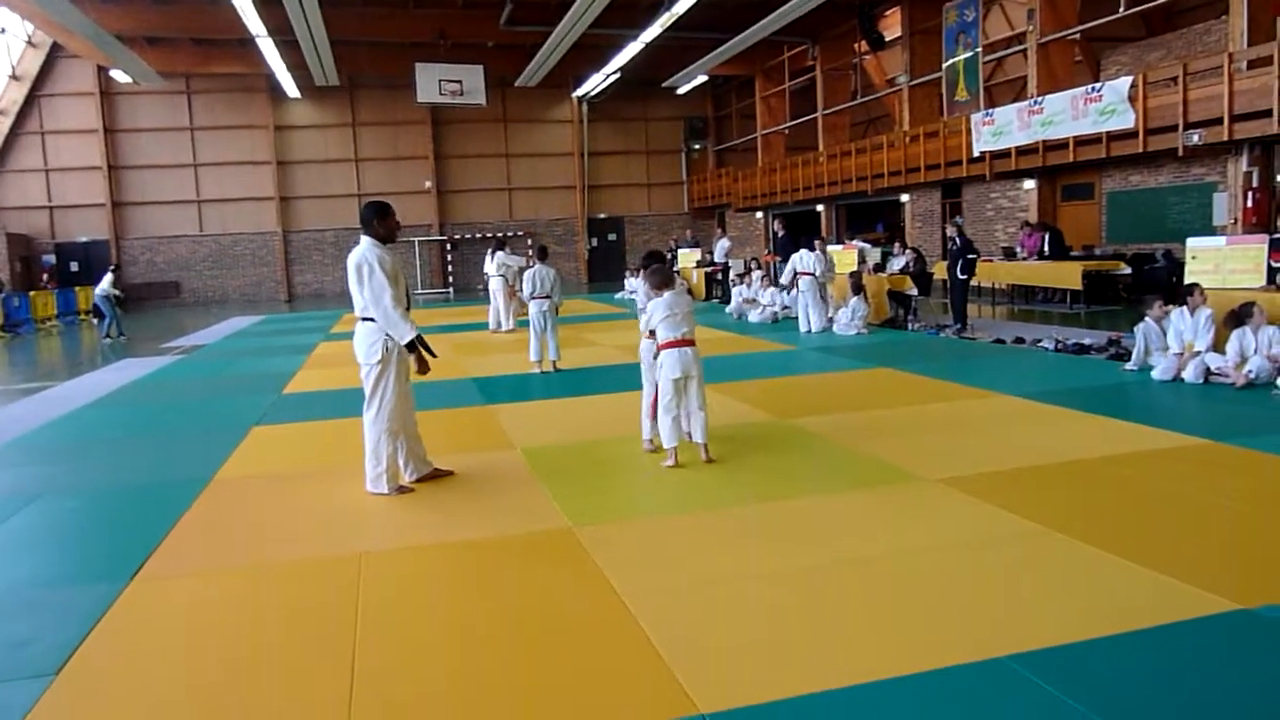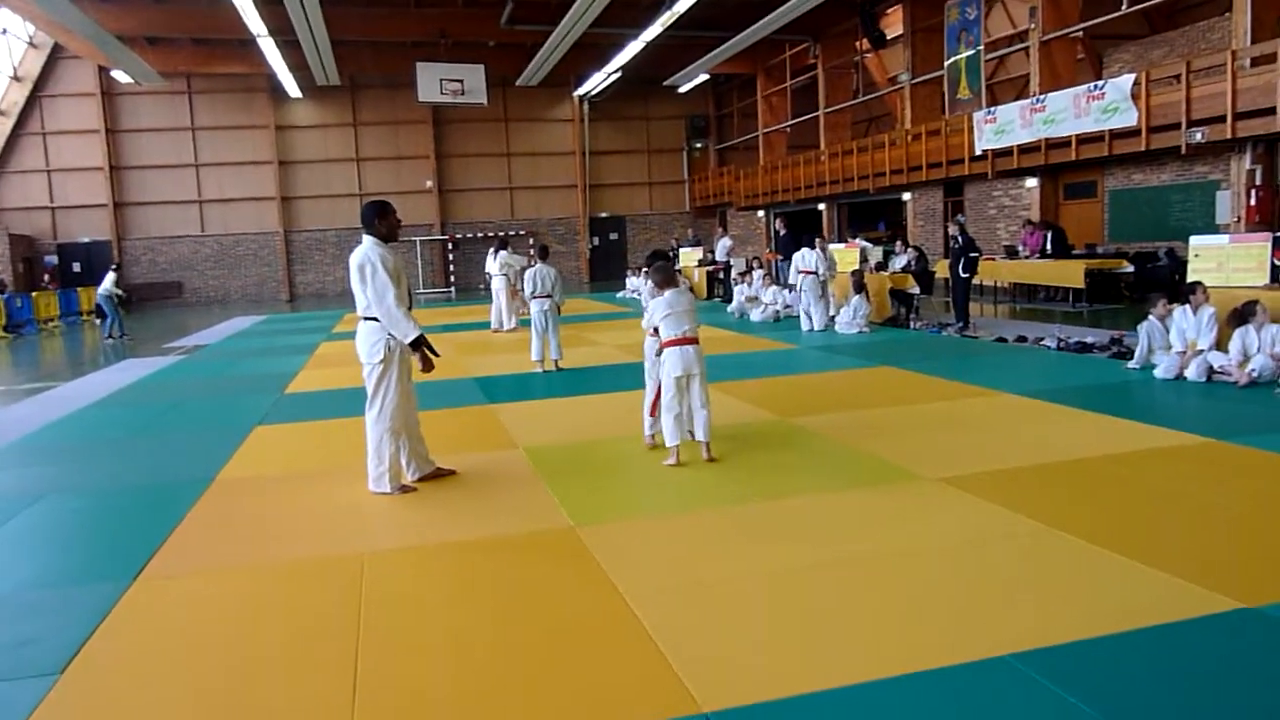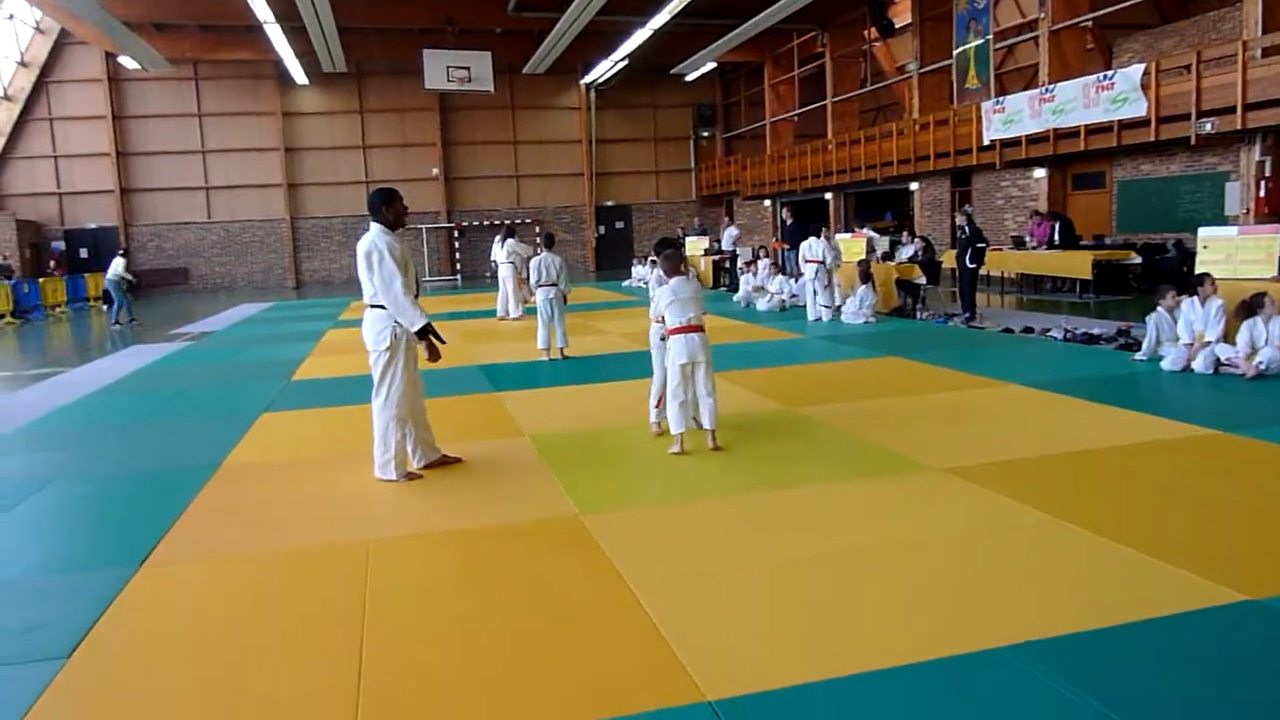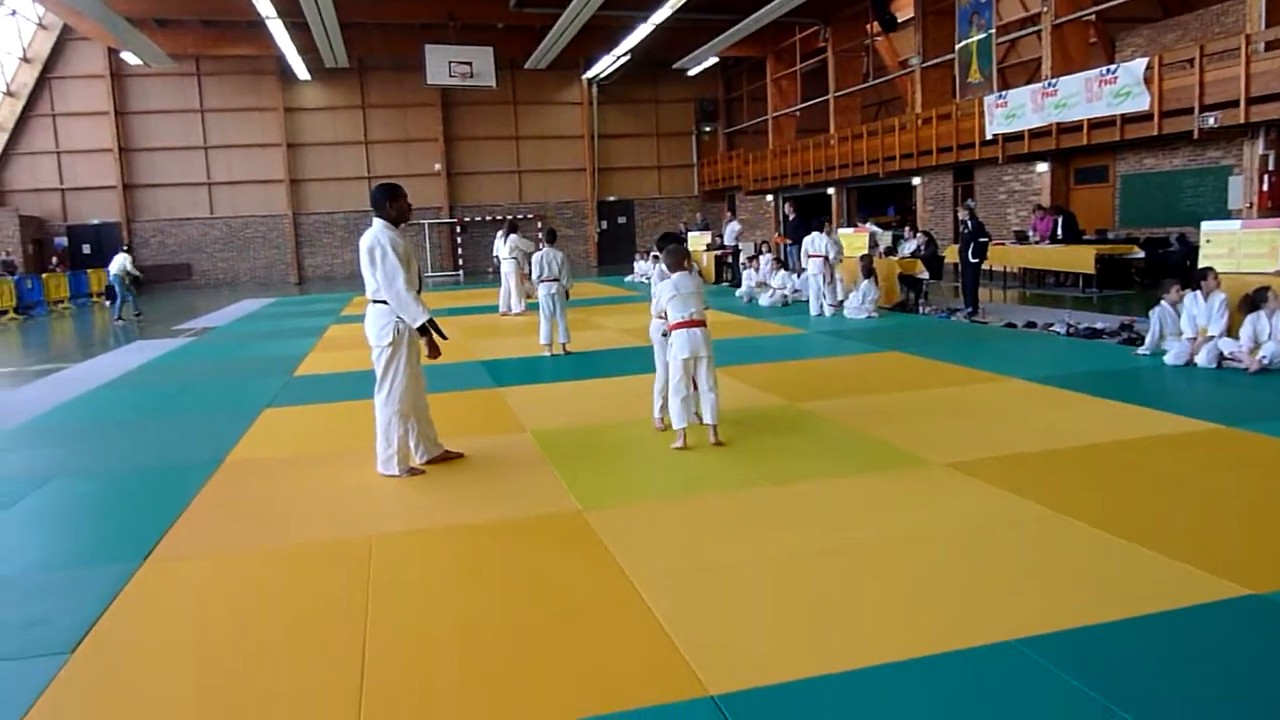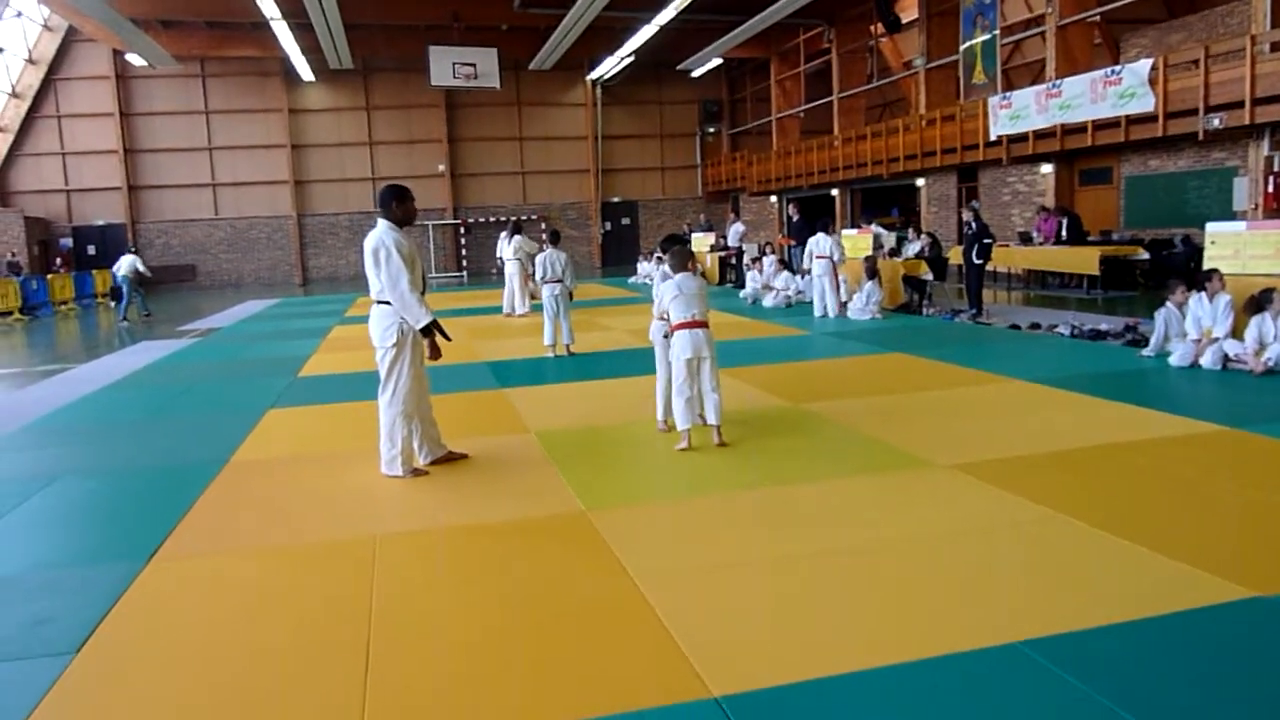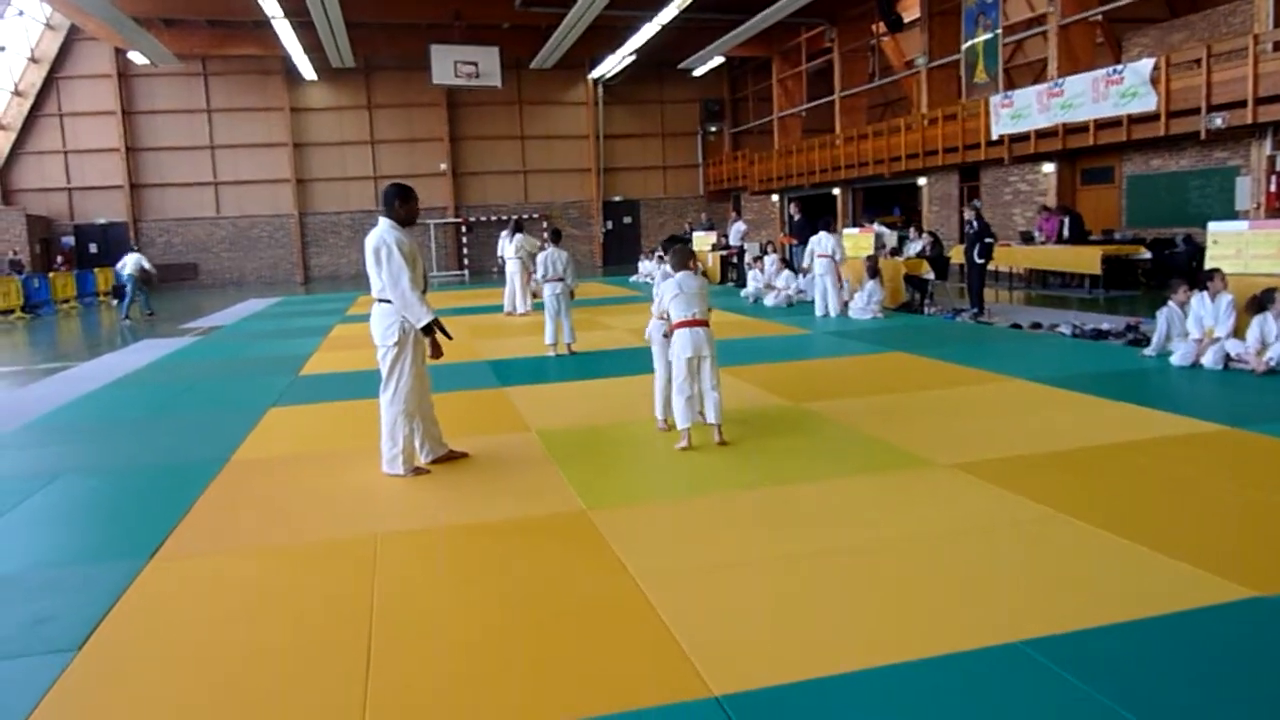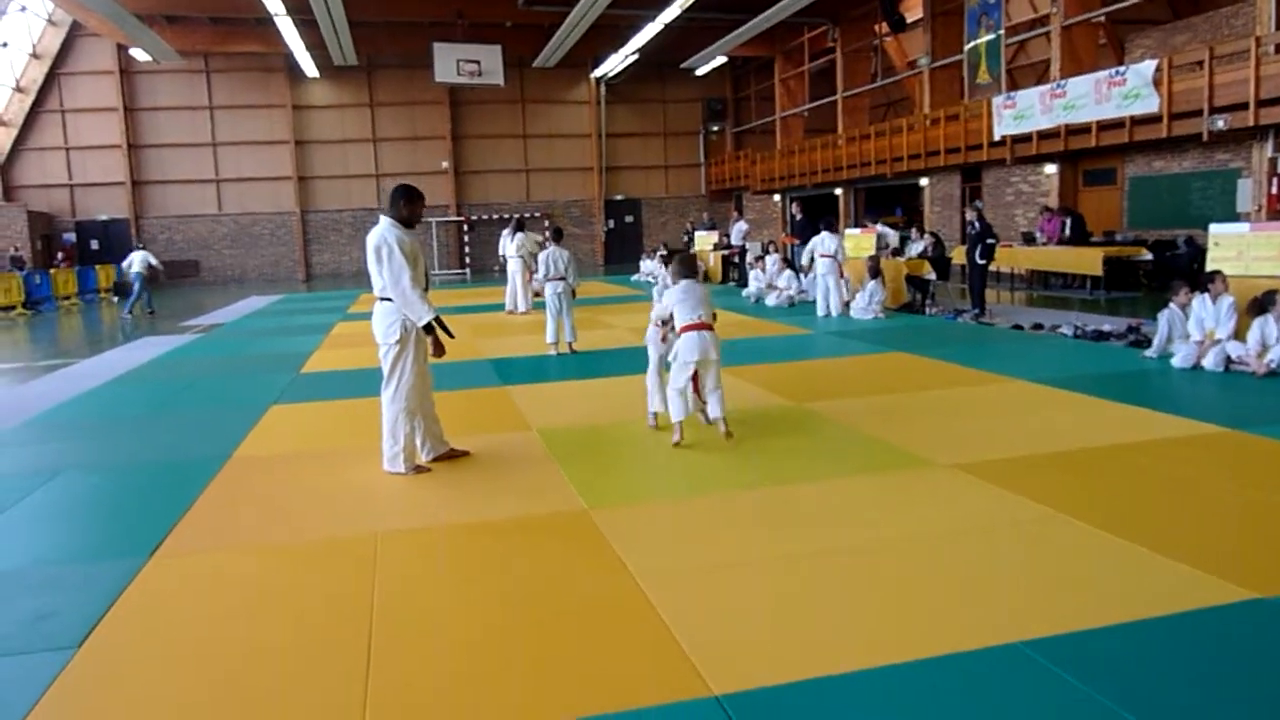
dt=0.1s
person 1, frame 1
left shoulder: (373, 253)
right shoulder: (370, 256)
right elbow: (387, 307)
left wrist: (410, 342)
right wrist: (416, 349)
left hip: (386, 338)
right hip: (380, 340)
left knee: (401, 408)
right knee: (383, 411)
left ankle: (418, 468)
right ankle: (382, 480)
person 1, frame 2
left shoulder: (374, 252)
right shoulder: (373, 256)
right elbow: (390, 306)
left wrist: (414, 341)
right wrist: (419, 348)
left hip: (388, 337)
right hip: (382, 339)
left knee: (404, 407)
right knee: (385, 411)
left ankle: (420, 467)
right ankle: (384, 480)
person 1, frame 3
left shoulder: (381, 241)
right shoulder: (380, 243)
right elbow: (397, 294)
left wrist: (419, 329)
right wrist: (425, 337)
left hip: (395, 325)
right hip: (389, 327)
left knee: (410, 394)
right knee: (391, 398)
left ankle: (426, 455)
right ankle: (390, 467)
person 1, frame 4
left shoulder: (384, 236)
right shoulder: (383, 239)
right elbow: (399, 290)
left wrist: (422, 324)
right wrist: (426, 333)
left hip: (397, 320)
right hip: (391, 322)
left knee: (412, 390)
right knee: (394, 394)
left ankle: (428, 451)
right ankle: (392, 462)
person 1, frame 5
left shoulder: (389, 237)
right shoulder: (388, 240)
right elbow: (403, 291)
left wrist: (426, 324)
right wrist: (428, 333)
left hip: (402, 321)
right hip: (395, 323)
left knee: (416, 391)
right knee: (398, 394)
left ankle: (433, 451)
right ankle: (396, 463)
person 1, frame 6
left shoulder: (391, 235)
right shoulder: (389, 238)
right elbow: (404, 290)
left wrist: (427, 322)
right wrist: (429, 332)
left hip: (403, 320)
right hip: (396, 322)
left knee: (418, 389)
right knee: (400, 393)
left ankle: (434, 450)
right ankle: (397, 462)
person 1, frame 7
left shoulder: (393, 234)
right shoulder: (389, 236)
right elbow: (405, 287)
left wrist: (427, 323)
right wrist: (432, 331)
left hip: (405, 318)
right hip: (399, 320)
left knee: (419, 388)
right knee: (401, 391)
left ankle: (434, 448)
right ankle: (398, 460)
person 2, frame 1
left shoulder: (655, 305)
right shoulder: (687, 299)
left elbow: (645, 327)
left hip: (670, 357)
right hip: (691, 354)
left knee: (668, 408)
right knee: (697, 405)
left ankle: (672, 455)
right ankle: (703, 450)
person 2, frame 2
left shoulder: (657, 304)
right shoulder: (689, 297)
left elbow: (647, 325)
left hip: (673, 355)
right hip: (693, 352)
left knee: (671, 406)
right knee: (700, 403)
left ankle: (674, 453)
right ankle: (705, 449)
person 2, frame 3
left shoulder: (662, 292)
right shoulder: (695, 286)
left elbow: (654, 315)
left hip: (678, 343)
right hip: (699, 340)
left knee: (676, 394)
right knee: (705, 391)
left ankle: (678, 441)
right ankle: (711, 438)
person 2, frame 4
left shoulder: (664, 286)
right shoulder: (697, 281)
left elbow: (655, 311)
left hip: (680, 337)
right hip: (700, 334)
left knee: (678, 389)
right knee: (707, 386)
left ankle: (681, 436)
right ankle: (713, 433)
person 2, frame 5
left shoulder: (666, 286)
right shoulder: (701, 283)
left elbow: (657, 312)
left hip: (682, 338)
right hip: (703, 335)
left knee: (682, 390)
right knee: (710, 387)
left ankle: (685, 437)
right ankle: (717, 434)
person 2, frame 6
left shoulder: (667, 286)
right shoulder: (702, 282)
left elbow: (657, 312)
left wrist: (668, 315)
left hip: (683, 337)
right hip: (703, 334)
left knee: (682, 389)
right knee: (710, 386)
left ankle: (685, 436)
right ankle: (717, 432)
person 2, frame 7
left shoulder: (672, 293)
right shoulder: (703, 290)
left elbow: (656, 315)
left wrist: (663, 319)
left hip: (688, 342)
right hip: (710, 340)
left knee: (676, 388)
right knee: (713, 387)
left ankle: (678, 431)
right ankle: (722, 424)
person 3, frame 1
left shoulder: (674, 287)
right shoulder: (645, 293)
left elbow: (681, 312)
right elbow: (648, 321)
left hip: (673, 344)
right hip: (652, 345)
left knee: (680, 388)
right knee: (651, 392)
left ankle: (686, 429)
right ankle: (648, 437)
person 3, frame 2
left shoulder: (679, 285)
right shoulder: (650, 291)
left elbow: (685, 312)
right elbow: (652, 320)
left hip: (677, 342)
right hip: (657, 343)
left knee: (684, 386)
right knee: (655, 388)
left ankle: (688, 427)
right ankle: (650, 432)
person 3, frame 3
left shoulder: (685, 275)
right shoulder: (657, 278)
left elbow: (691, 300)
right elbow: (658, 307)
left hip: (682, 331)
right hip: (663, 330)
left knee: (687, 374)
right knee: (661, 376)
left ankle: (691, 414)
right ankle: (655, 419)
person 3, frame 4
left shoulder: (687, 270)
right shoulder: (659, 273)
left elbow: (693, 295)
right elbow: (660, 302)
left hip: (683, 326)
right hip: (663, 326)
left knee: (689, 369)
right knee: (664, 371)
left ankle: (692, 409)
right ankle: (659, 415)
person 3, frame 5
left shoulder: (687, 274)
right shoulder: (662, 276)
left elbow: (693, 299)
right elbow: (662, 304)
left hip: (684, 328)
right hip: (664, 328)
left knee: (689, 372)
right knee: (665, 373)
left ankle: (695, 411)
right ankle: (661, 418)
person 3, frame 6
left shoulder: (687, 274)
right shoulder: (663, 275)
left elbow: (693, 299)
right elbow: (661, 304)
left hip: (682, 327)
right hip: (662, 327)
left knee: (689, 370)
right knee: (663, 372)
left ankle: (696, 408)
right ankle: (661, 417)
person 3, frame 7
left shoulder: (688, 286)
right shoulder: (661, 289)
left elbow: (692, 307)
right elbow: (660, 313)
left hip: (679, 333)
right hip: (659, 333)
left knee: (691, 369)
right knee: (655, 369)
left ankle: (697, 407)
right ankle: (653, 413)
